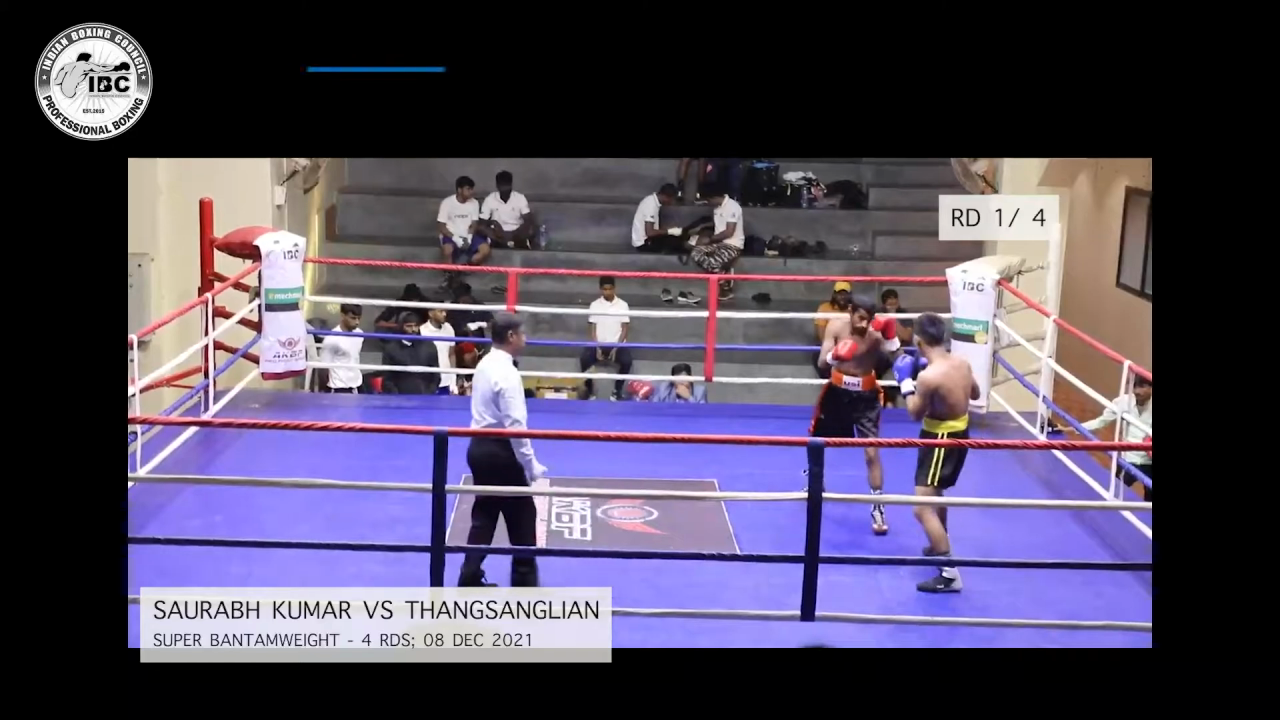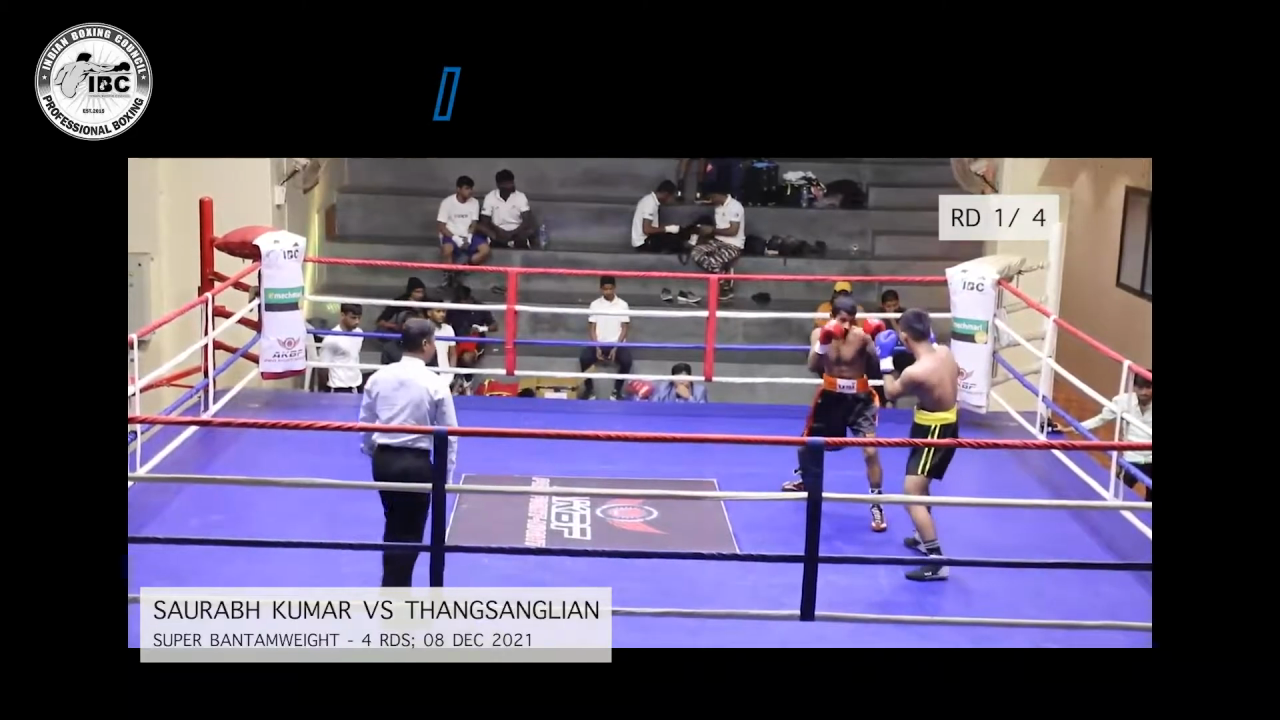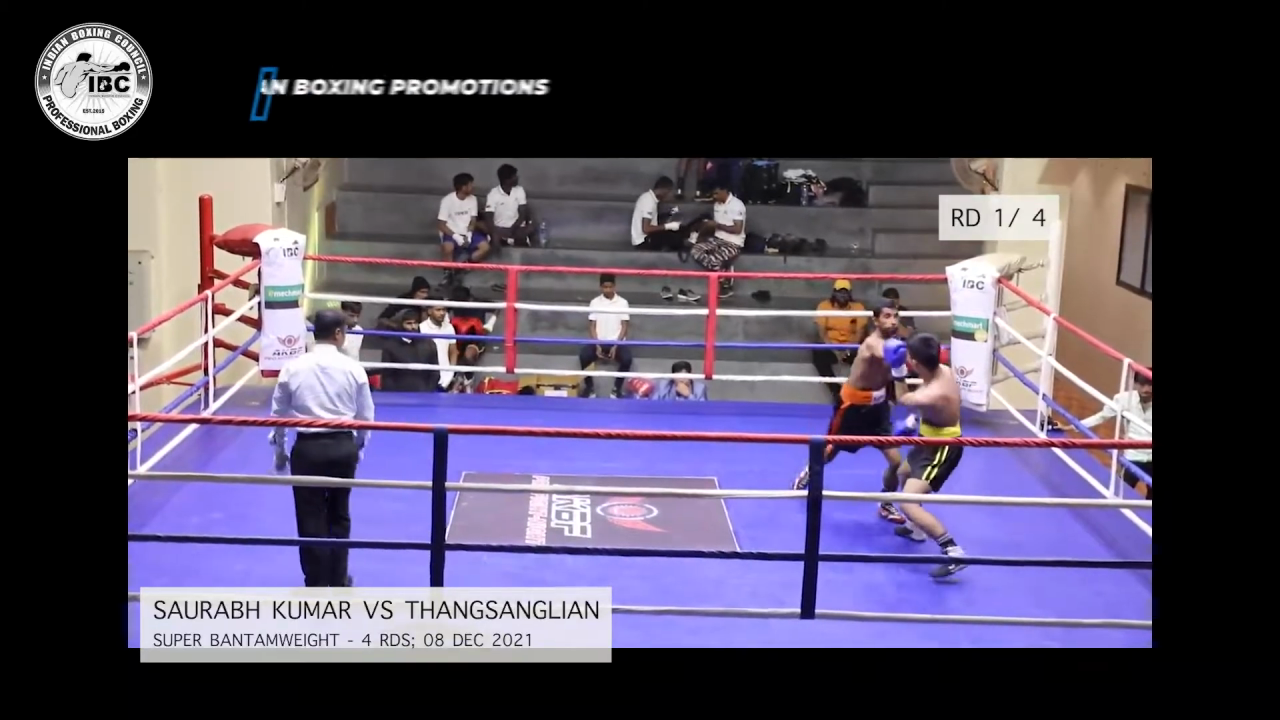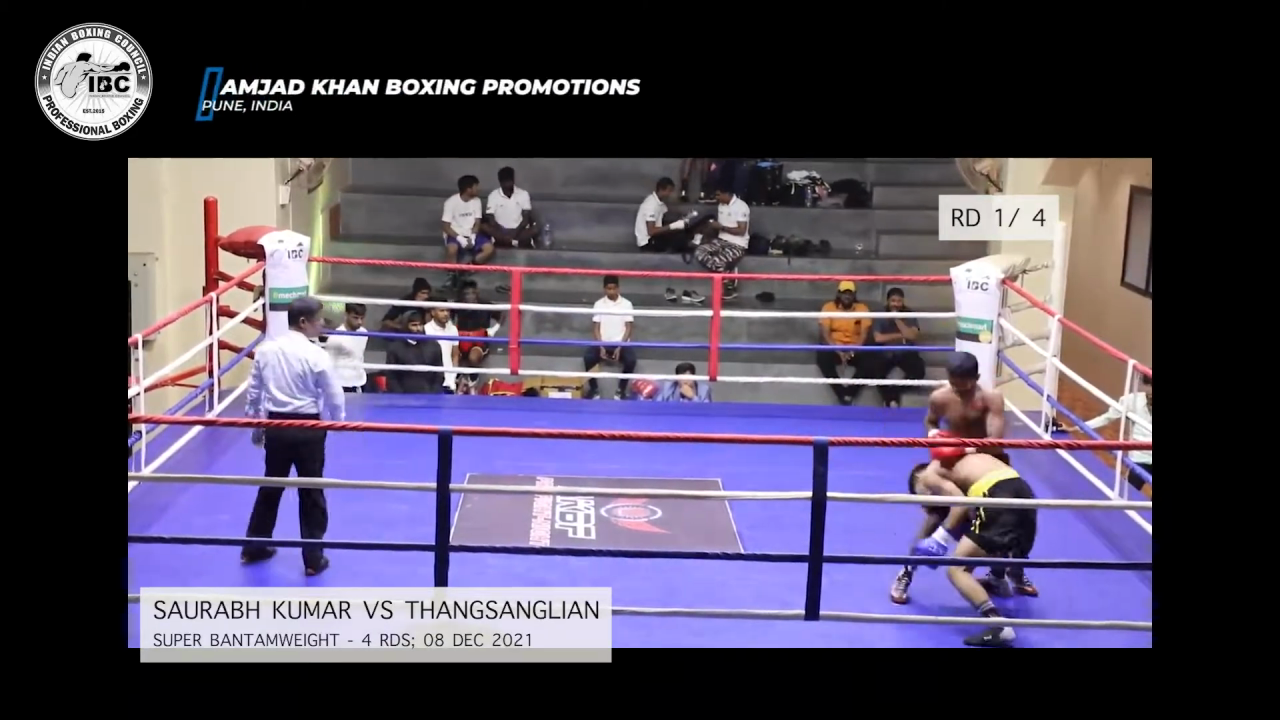
dt=0.7s
person 1, frame 1
left shoulder: (485, 365)
right shoulder: (506, 373)
right elbow: (514, 424)
right wrist: (531, 464)
left hip: (479, 447)
right hip: (499, 452)
left knee: (484, 517)
right knee: (522, 517)
left ankle: (471, 579)
right ankle: (524, 583)
person 1, frame 2
left shoulder: (379, 377)
right shoulder: (435, 383)
left elbow: (365, 422)
right elbow: (448, 433)
left wrist: (373, 455)
right wrist: (447, 472)
left hip: (383, 460)
right hip: (415, 464)
left knee: (395, 529)
right knee: (408, 535)
left ankle: (393, 591)
person 1, frame 3
left shoulder: (293, 368)
right shoulder: (353, 368)
left elbow: (278, 414)
right elbow: (365, 415)
left wrist: (279, 449)
right wrist: (359, 446)
left hip: (307, 448)
right hip: (343, 446)
left knee: (311, 518)
right knee: (339, 516)
left ankle: (318, 586)
right ankle: (338, 579)
person 1, frame 4
left shoulder: (266, 349)
right shoulder: (316, 355)
left elbow: (253, 391)
right elbow: (334, 397)
right wrist: (337, 422)
left hip: (276, 427)
right hip: (308, 430)
left knee: (270, 488)
right knee: (312, 494)
left ankle: (254, 548)
right ankle: (313, 558)
person 2, frame 1
left shoulder: (927, 377)
right shoulder: (961, 363)
left elbow: (915, 414)
right elbow: (975, 393)
left wrist: (905, 381)
left hip: (939, 440)
right hip: (958, 435)
left knee: (923, 509)
right knee: (935, 497)
left ankle: (949, 574)
right ankle: (939, 547)
person 2, frame 2
left shoulder: (915, 371)
right shoulder: (945, 353)
left elbow: (892, 393)
right elbow: (955, 373)
right wrist: (930, 342)
left hip: (932, 432)
right hip: (946, 426)
left knee: (912, 496)
right knee: (920, 486)
left ankle: (937, 561)
right ankle: (924, 538)
person 2, frame 3
left shoulder: (929, 397)
right shoulder: (945, 371)
left elbow: (903, 401)
right wrist: (911, 422)
left hip: (941, 447)
right hip: (933, 440)
left knee: (908, 504)
right knee: (904, 474)
left ankle: (953, 551)
right ankle: (915, 528)
person 2, frame 4
left shoulder: (930, 475)
right shoulder: (947, 462)
left wrist: (941, 534)
left hip: (999, 498)
right hip: (1020, 490)
left knee: (955, 570)
left ankle: (999, 627)
person 3, frame 1
left shoulder: (876, 334)
right shoulder: (835, 328)
left elbow: (894, 355)
right elbow: (822, 363)
left wrist: (890, 335)
right wrist: (832, 357)
left hip: (865, 395)
right hip: (836, 391)
left knee: (871, 453)
left ankle: (878, 509)
person 3, frame 2
left shoulder: (861, 336)
right shoulder: (819, 334)
left elbow: (878, 368)
right elbow: (813, 366)
left wrist: (877, 346)
right wrist: (824, 342)
left hip: (859, 398)
right hip: (831, 396)
left knee: (870, 452)
right knee: (806, 445)
left ankle: (877, 506)
right ankle: (807, 482)
person 3, frame 3
left shoulder: (891, 342)
right shoulder: (873, 343)
left hip: (876, 404)
right hip: (854, 404)
left knee: (896, 459)
right knee: (830, 451)
left ankle: (886, 505)
right ankle: (807, 475)
person 3, frame 4
left shoulder: (990, 398)
right shoulder: (940, 397)
left elbow: (996, 440)
right elbow: (930, 423)
right wrist: (935, 439)
left ankle: (1015, 575)
right ankle: (906, 573)
